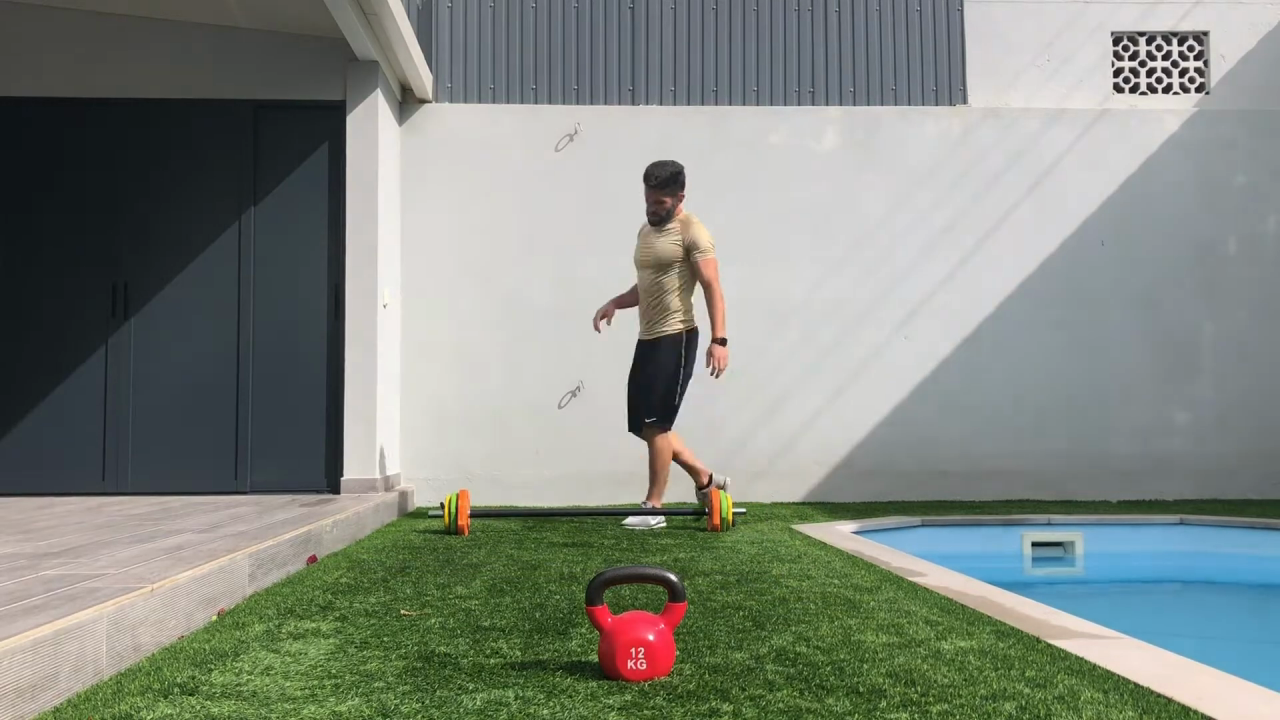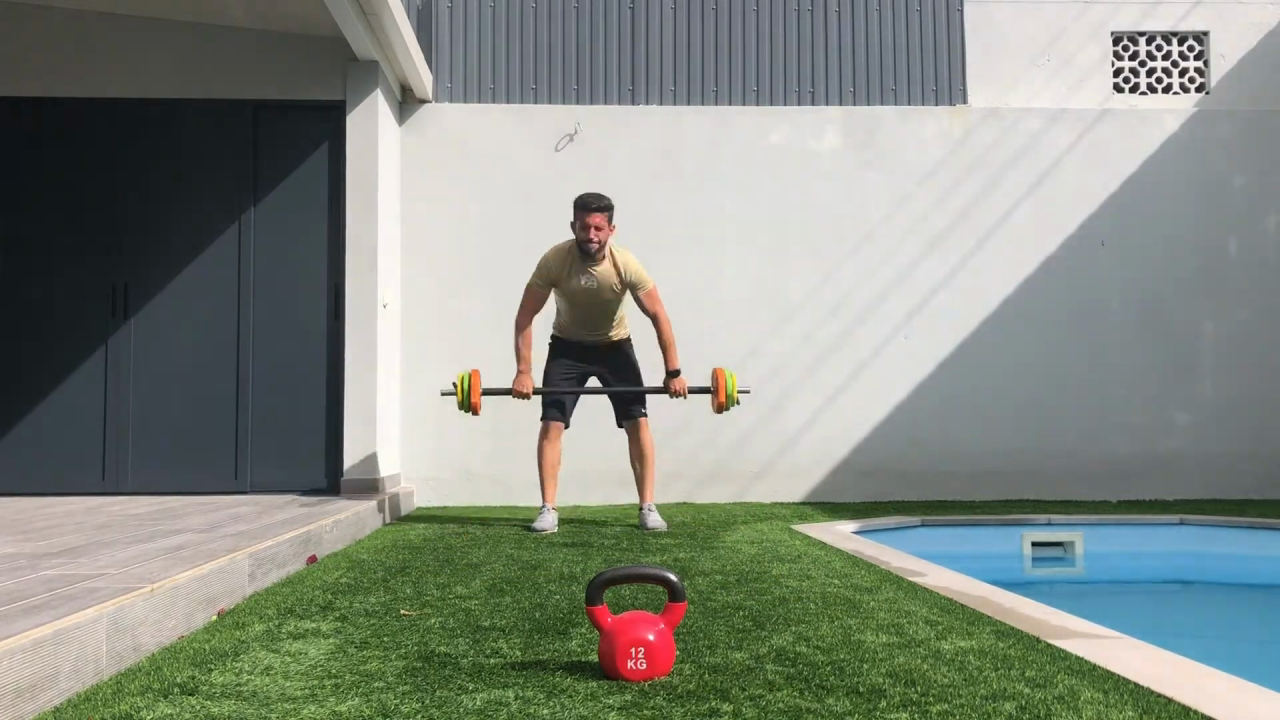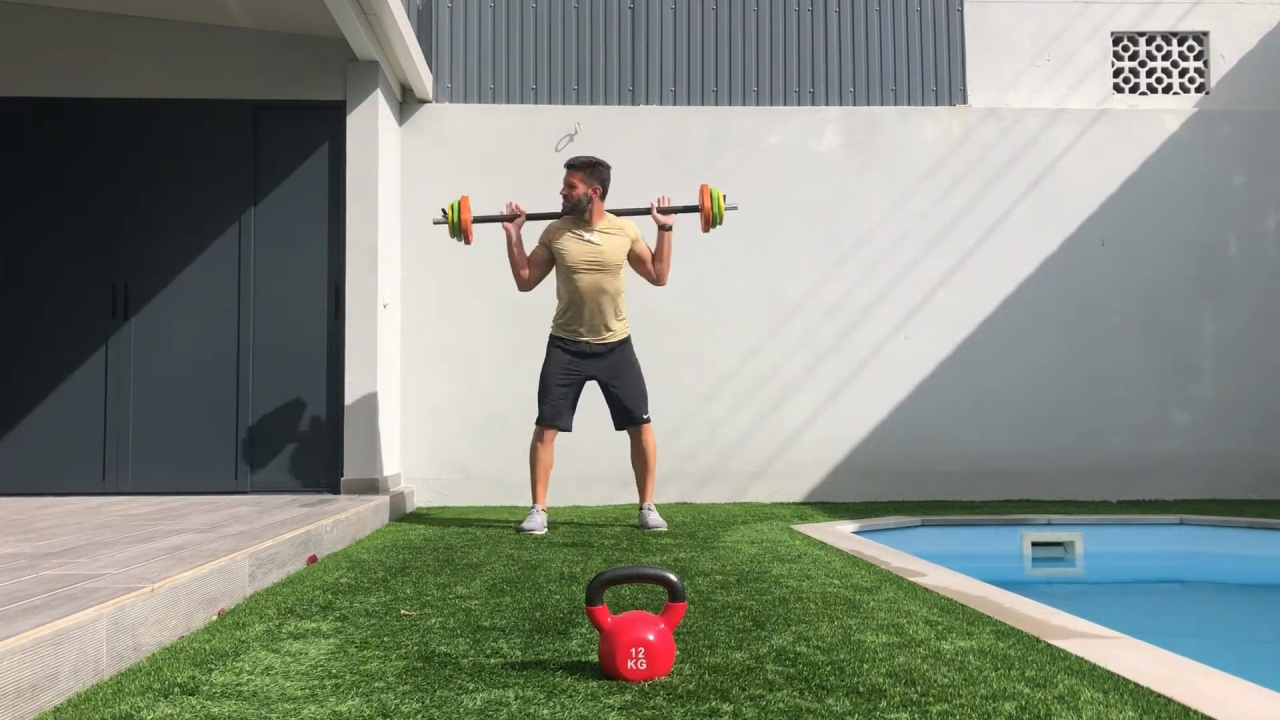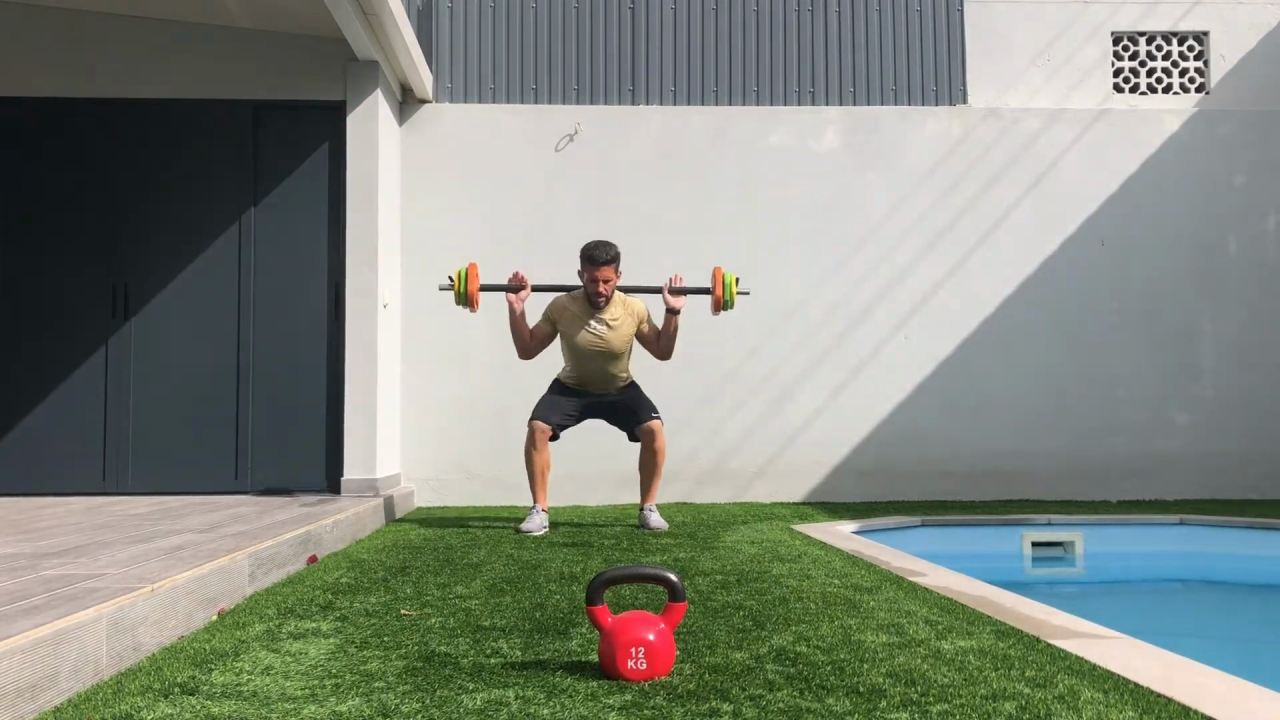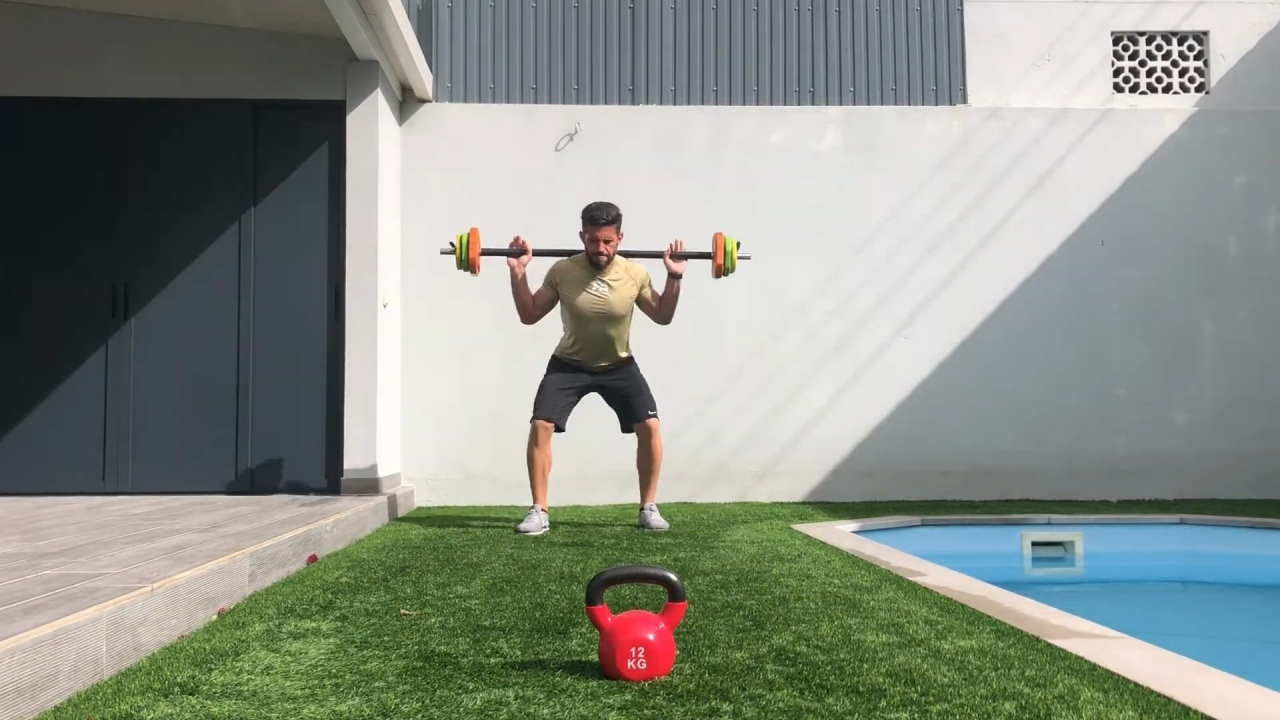
dt=1s
person 1, frame 1
left shoulder: (692, 231)
right shoulder: (646, 231)
left elbow: (712, 287)
left wrist: (719, 340)
right wrist: (613, 303)
left hip: (673, 340)
right hip: (647, 340)
left knee: (656, 425)
right knee: (643, 427)
left ankle: (654, 509)
right ankle: (708, 481)
person 1, frame 2
left shoulder: (626, 264)
right shoulder: (555, 260)
left elbow: (658, 316)
right elbow: (525, 316)
left wrist: (673, 371)
right wrist: (523, 370)
left hip: (614, 346)
right hip: (567, 347)
left knee: (637, 422)
right knee: (552, 424)
left ankle: (648, 508)
right ankle: (548, 510)
person 1, frame 3
left shoulder: (625, 231)
right shoulder: (554, 232)
left elbow: (659, 276)
right elbow: (525, 281)
left wrist: (664, 228)
right wrist: (513, 234)
left hip: (614, 346)
right hip: (566, 346)
left knee: (641, 425)
right knee: (547, 427)
left ankle: (648, 507)
right ankle: (538, 509)
person 1, frame 4
left shoulder: (633, 310)
right shoulder: (561, 308)
left elbow: (662, 352)
right elbow: (527, 350)
left wrist: (673, 314)
right wrist: (517, 310)
left hip: (620, 389)
right hip: (571, 388)
left knee: (654, 429)
right knee: (537, 428)
left ankle: (648, 508)
right ankle: (540, 509)
person 1, frame 5
left shoulder: (635, 273)
right shoulder: (563, 271)
left elbow: (662, 317)
right elbow: (529, 315)
left wrist: (673, 277)
right wrist: (518, 274)
left hip: (618, 365)
right hip: (570, 364)
left knee: (650, 426)
right knee: (541, 425)
left ankle: (648, 507)
right ankle: (539, 510)
